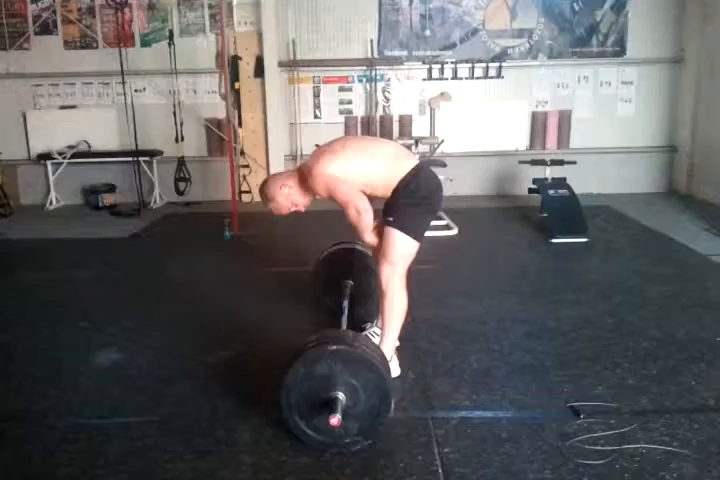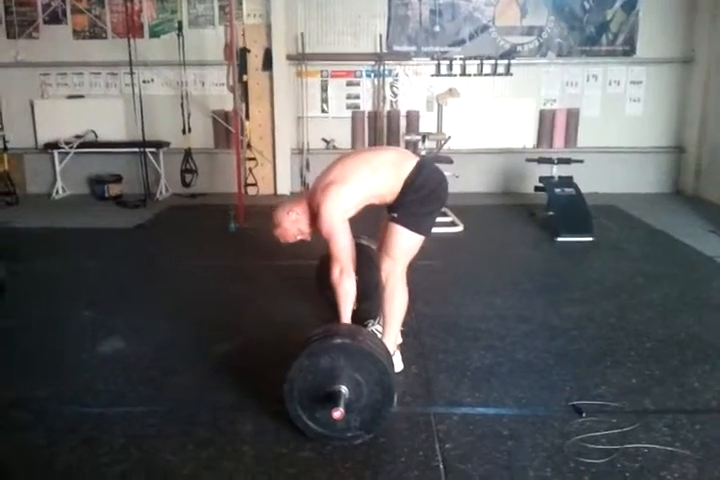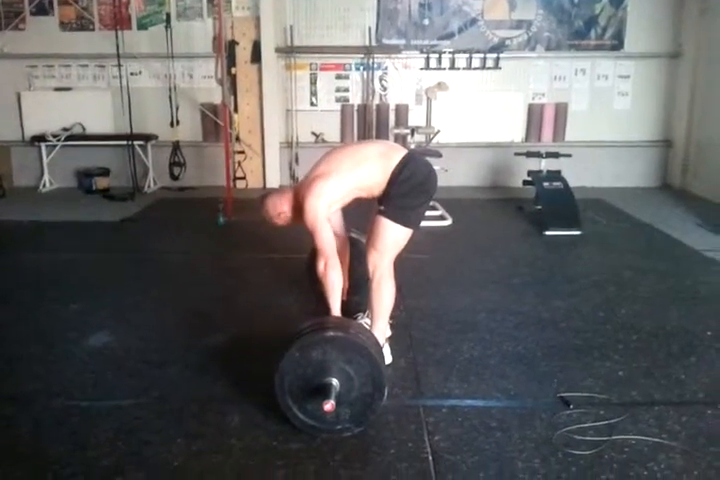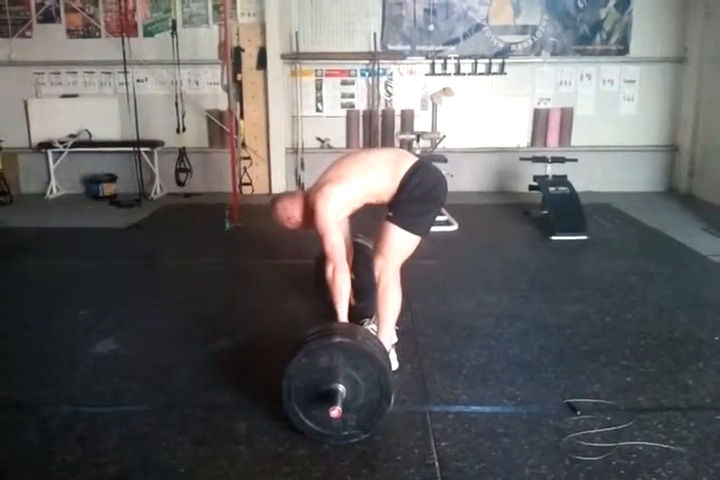
dt=1s
person 1, frame 1
left shoulder: (316, 176)
right shoulder: (317, 166)
left elbow: (360, 208)
left wrist: (368, 236)
right wrist: (371, 233)
left hip: (417, 189)
right hip: (411, 181)
left knee: (390, 273)
right knee: (383, 260)
left ankle: (386, 359)
right ankle: (385, 329)
person 1, frame 2
left shoulder: (326, 210)
right shoulder: (320, 194)
left elbow: (342, 270)
right elbow: (346, 244)
left wrist: (344, 325)
right wrist: (350, 295)
left hip: (422, 186)
right hip: (416, 177)
left knee: (391, 269)
right knee: (385, 257)
left ankle: (388, 353)
right ankle: (388, 327)
person 1, frame 3
left shoulder: (311, 203)
right shoulder: (316, 189)
left elbow: (328, 262)
right elbow: (339, 236)
left wrist: (336, 317)
right wrist: (345, 281)
left hip: (410, 178)
right hip: (408, 168)
left knee: (378, 262)
right knee: (376, 252)
left ankle: (377, 345)
right ankle: (377, 320)
person 1, frame 4
left shoulder: (322, 207)
right shoulder: (325, 194)
left elbow: (337, 266)
right elbow: (344, 244)
left wrist: (342, 323)
right wrist: (347, 286)
left hip: (420, 186)
right hip: (419, 175)
left knee: (384, 268)
right knee: (384, 261)
left ankle: (384, 351)
right ankle: (382, 326)
